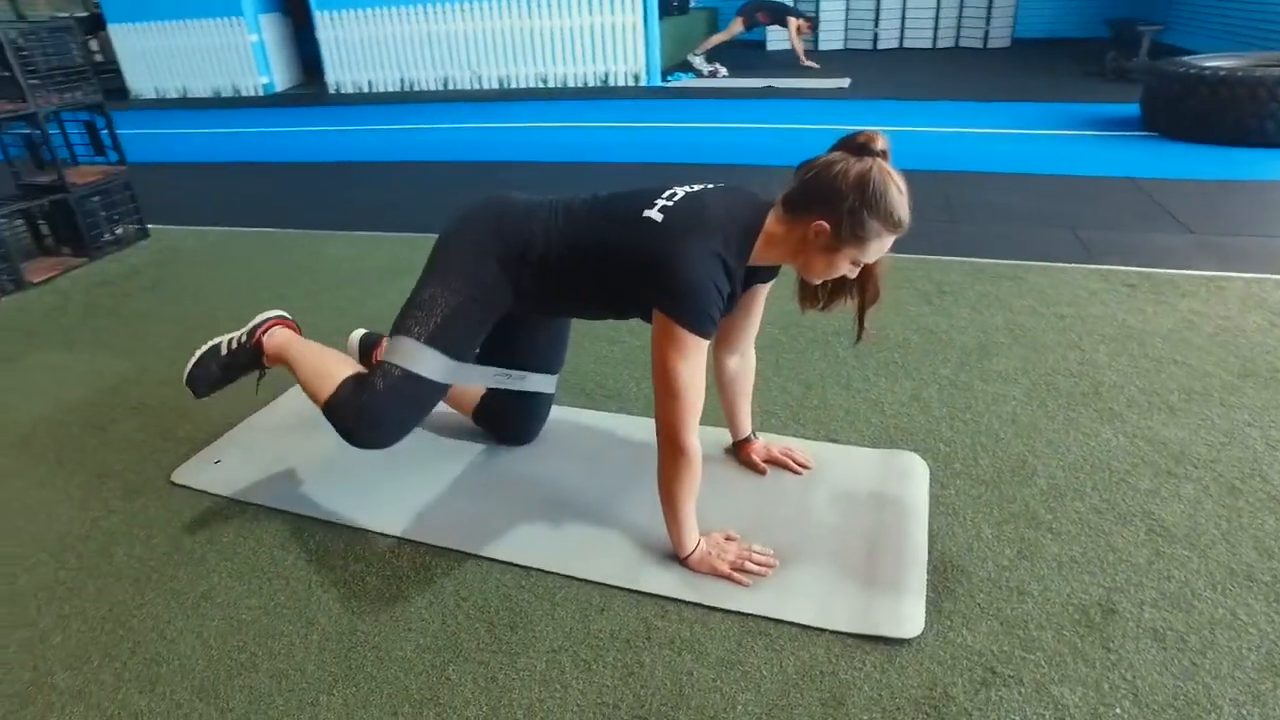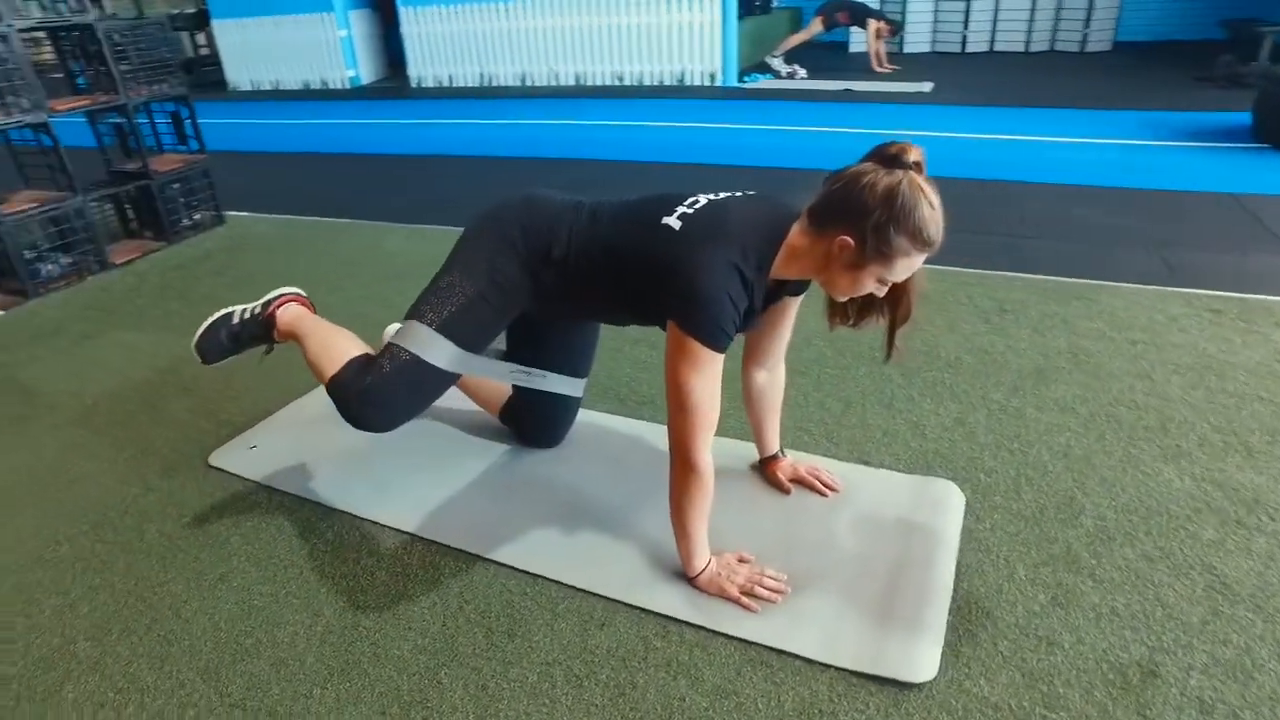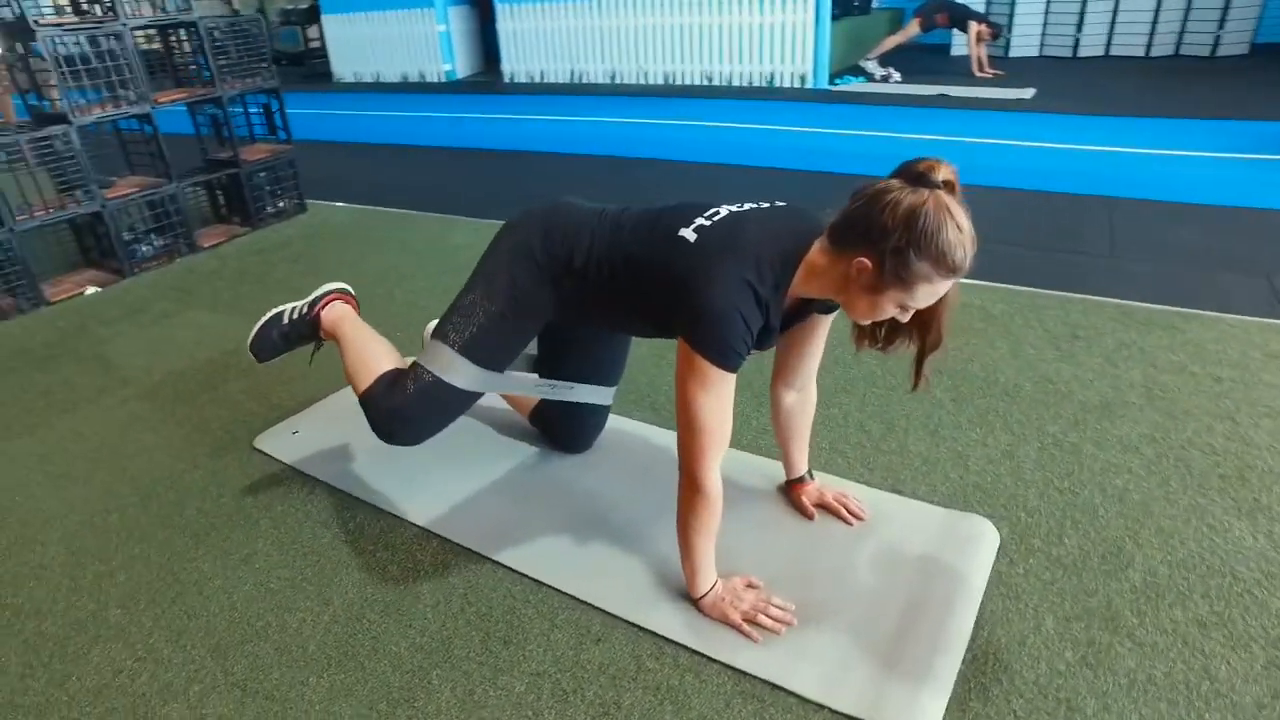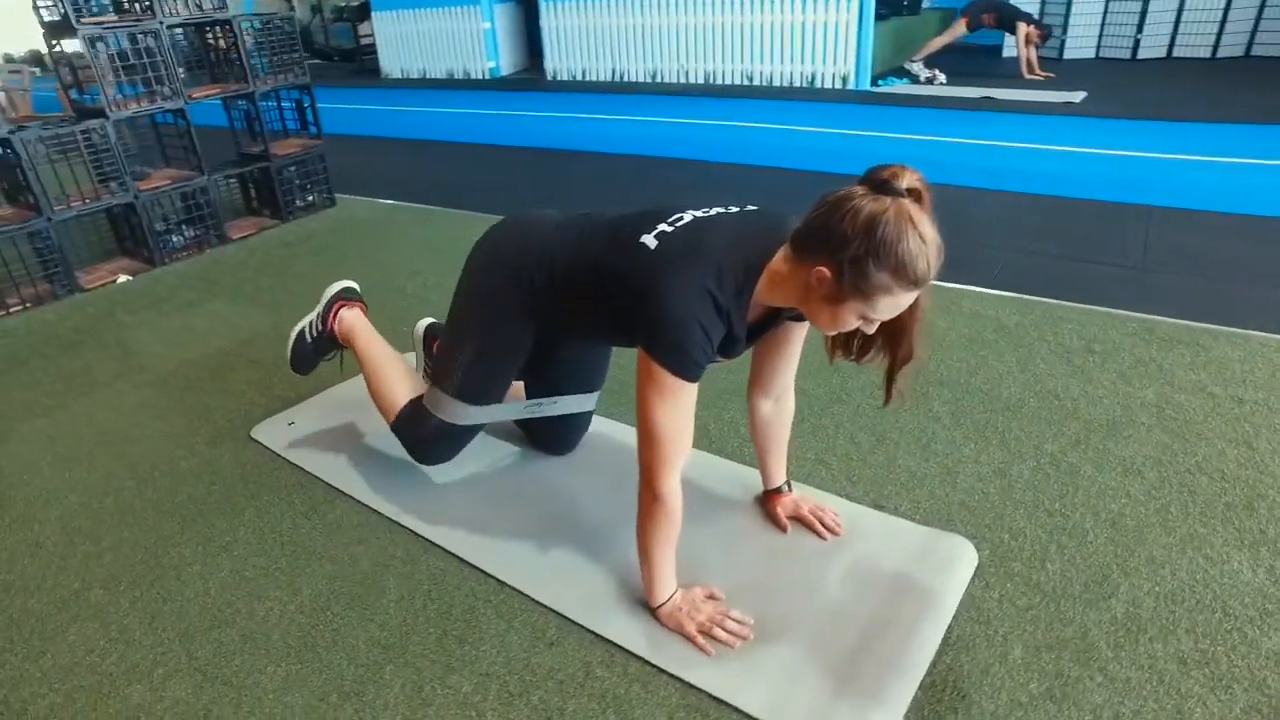
dt=0.3s
person 1, frame 1
left shoulder: (761, 233)
right shoulder: (700, 264)
left elbow: (735, 350)
right elbow: (677, 434)
left wrist: (745, 438)
right wrist: (689, 545)
left hip: (536, 275)
right hip: (493, 254)
left knee: (515, 427)
right knee: (373, 419)
left ankle: (379, 351)
right ankle: (274, 340)
person 1, frame 2
left shoulder: (791, 245)
right shoulder: (715, 276)
left elbow: (764, 365)
right elbow: (691, 449)
left wrist: (771, 454)
right wrist: (700, 565)
left hip: (563, 274)
right hip: (516, 252)
left knee: (541, 430)
right knee: (374, 400)
left ankle: (434, 356)
right ankle: (286, 317)
person 1, frame 3
left shoulder: (820, 262)
right shoulder: (729, 292)
left elbow: (794, 385)
right elbow: (700, 467)
left wrist: (798, 477)
right wrist: (704, 588)
left hip: (596, 279)
right hip: (543, 262)
left knee: (571, 435)
right knee: (404, 415)
left ankle: (469, 357)
right ankle: (333, 314)
person 1, frame 4
left shoulder: (793, 261)
right shoulder: (690, 301)
left elbow: (771, 395)
right elbow: (661, 478)
left wrist: (777, 488)
right wrist: (665, 599)
left hip: (573, 283)
right hip: (513, 274)
left knee: (554, 439)
right knee: (432, 439)
left ankle: (447, 346)
right ankle: (345, 317)
